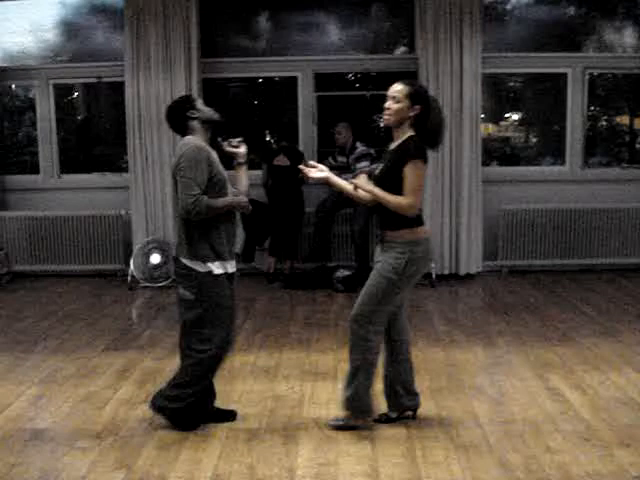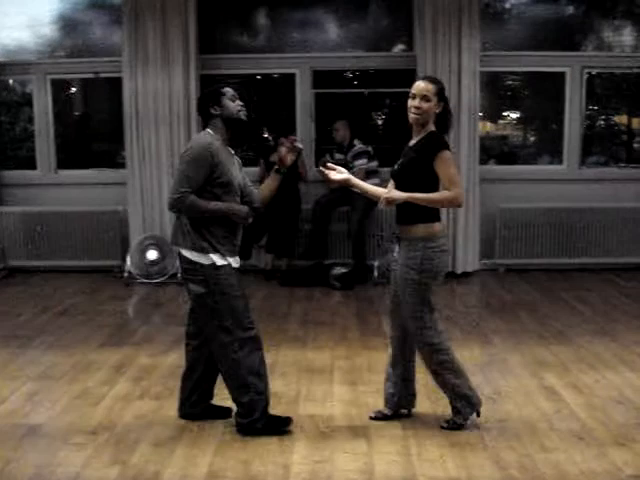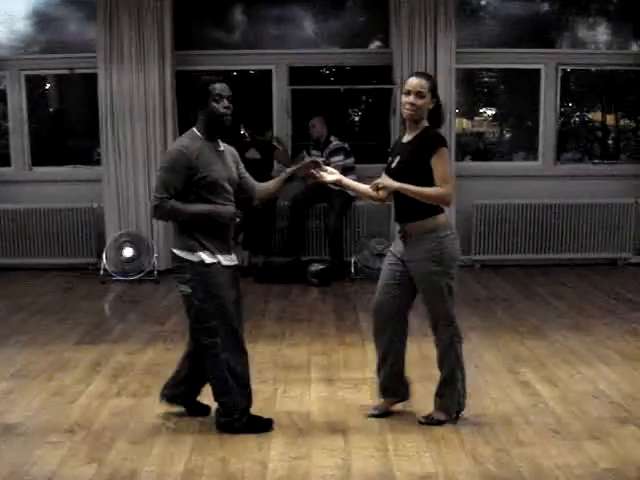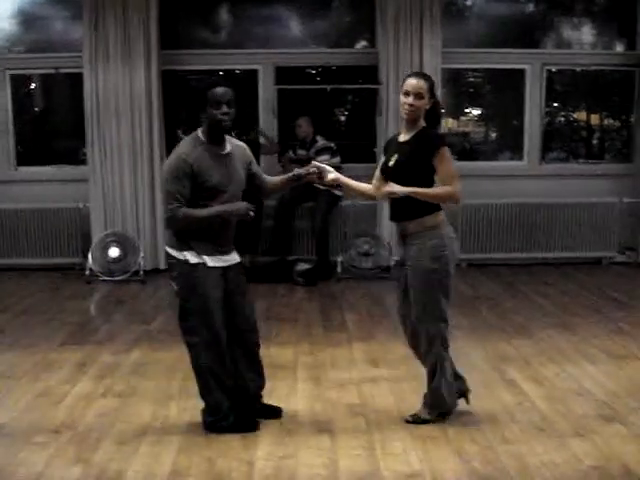
dt=0.3s
person 1, frame 1
left shoulder: (412, 149)
right shoulder: (393, 148)
left elbow: (411, 205)
right elbow: (370, 197)
left wrist: (371, 188)
right wrist: (330, 178)
left hip: (407, 249)
right hip: (390, 246)
left knee: (363, 320)
right knee: (390, 325)
left ankle: (358, 410)
right ankle: (402, 403)
person 1, frame 2
left shoulder: (435, 144)
right shoulder: (412, 145)
left elbow: (456, 197)
right elbow: (391, 195)
left wrist: (405, 195)
right wrist: (350, 180)
left hip: (424, 246)
right hip: (408, 243)
left knee: (420, 327)
right knee: (403, 325)
left ankle: (465, 403)
right ankle: (398, 401)
person 1, frame 3
left shoulder: (433, 141)
right shoulder: (400, 143)
left elbow: (446, 195)
right elbow: (381, 194)
left wrist: (398, 185)
right wrist: (341, 180)
left hip: (433, 241)
right hip: (405, 241)
left knee: (442, 323)
right knee: (384, 313)
left ankle: (450, 403)
right ankle: (393, 392)
person 1, frame 4
left shoulder: (432, 140)
right shoulder: (393, 142)
left elbow: (453, 193)
right elbow: (377, 191)
left wrist: (406, 190)
right wrist: (338, 178)
left hip: (431, 239)
right hip: (406, 239)
left knee: (429, 321)
right knee: (412, 322)
left ankle: (439, 402)
right ankle: (453, 386)
person 2, frame 1
left shoulder: (205, 152)
right shoulder: (194, 150)
left elbow: (237, 199)
right elbow: (191, 207)
left wrist: (240, 162)
right wrist: (232, 202)
left hip: (206, 261)
right hip: (206, 265)
left knee: (200, 337)
right knee: (212, 340)
left ankle: (196, 404)
right ankle: (173, 402)
person 2, frame 2
left shoulder: (228, 154)
right shoulder: (202, 147)
left elbow: (255, 200)
right elbow: (178, 201)
left wrist: (281, 168)
right wrist: (227, 210)
left hip: (215, 257)
right hip: (207, 258)
left knee: (204, 334)
right knee: (239, 334)
left ankle: (194, 402)
right ankle: (253, 415)
person 2, frame 3
left shoulder: (227, 152)
right shoulder: (182, 152)
left elbow: (254, 192)
right elbow: (160, 207)
left wrist: (289, 175)
right wrist: (210, 210)
left hip: (224, 255)
right hip: (199, 259)
left knee: (212, 333)
right knee: (224, 336)
left ankle: (181, 390)
right ankle: (233, 414)
person 2, frame 4
left shoulder: (239, 150)
right shoulder: (184, 158)
left elbow: (263, 184)
right elbow: (173, 218)
left wrist: (294, 177)
right wrist: (224, 210)
left hip: (226, 255)
right hip: (194, 260)
left knee: (244, 331)
right knee: (209, 338)
left ankle: (248, 400)
right ankle: (219, 414)
person 3, frame 1
left shoulder: (362, 152)
right shoulder: (340, 152)
right elbow: (325, 166)
left knee: (358, 228)
right knee: (323, 208)
left ankle: (362, 271)
right ankle: (320, 255)
person 3, frame 2
left shoulder: (360, 149)
right shoulder: (339, 150)
left elbow: (359, 177)
right elbow: (323, 163)
left wrist: (339, 184)
right hip: (348, 189)
left knee: (356, 225)
right knee: (320, 205)
left ankle: (360, 268)
right ankle: (317, 253)
person 3, frame 3
left shoulder: (336, 146)
right shoulder: (315, 146)
right elbow: (299, 160)
left hip: (343, 189)
right hip: (326, 186)
left knee: (333, 221)
right knee: (297, 201)
left ankle: (337, 265)
right ankle: (294, 249)
person 3, frame 4
left shoulder: (323, 146)
right shoulder: (301, 146)
right elbow: (285, 160)
right wrist: (291, 169)
left hip: (330, 189)
right hip: (313, 185)
left knee: (319, 221)
right knee: (284, 201)
left ankle: (323, 265)
right ankle: (281, 249)
person 4, frame 1
left shoulder: (271, 156)
right shoulder: (296, 155)
left elbow: (265, 182)
right elbow: (304, 178)
left hip: (276, 200)
right hip: (293, 199)
left knee: (276, 234)
right knee: (291, 235)
left ankle: (271, 270)
right ankle: (287, 270)
person 4, frame 2
left shoulder: (268, 153)
right shoulder: (294, 152)
left elbow: (262, 177)
right elbow: (303, 176)
left hip: (271, 196)
right hip: (289, 196)
left knee: (273, 231)
right knee: (288, 232)
left ankle: (269, 266)
right ankle: (283, 267)
person 4, frame 3
left shoulder: (242, 148)
right shoulder: (269, 148)
right elbow: (287, 162)
right wrist: (280, 142)
left knee: (250, 229)
right knee: (263, 229)
person 4, frame 4
right shoulder: (255, 147)
right elbow: (276, 148)
right wrist: (262, 133)
right hip: (252, 193)
left knee: (240, 229)
right knee: (251, 229)
right ankle: (246, 263)
